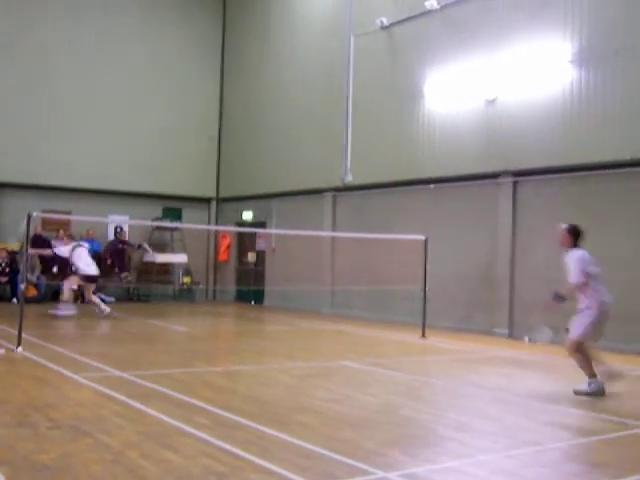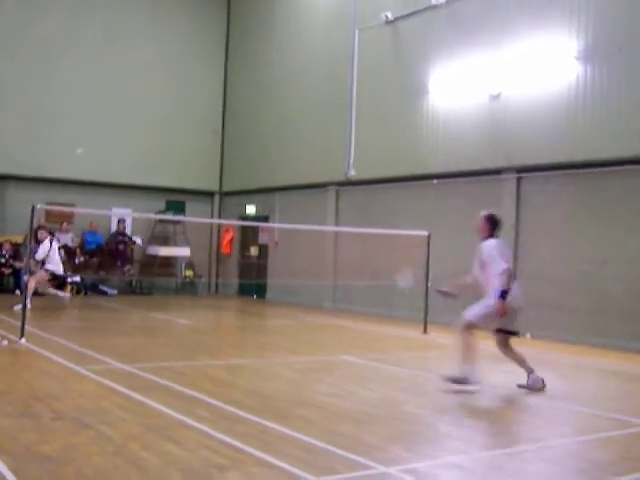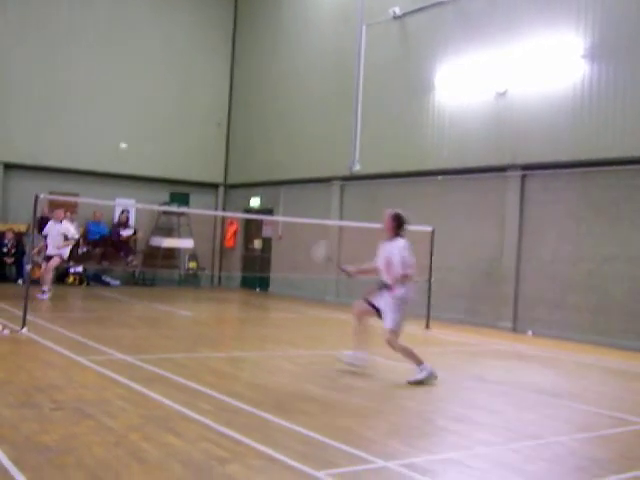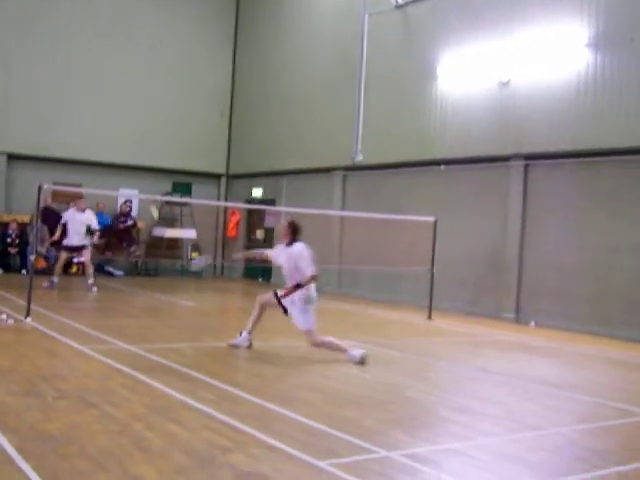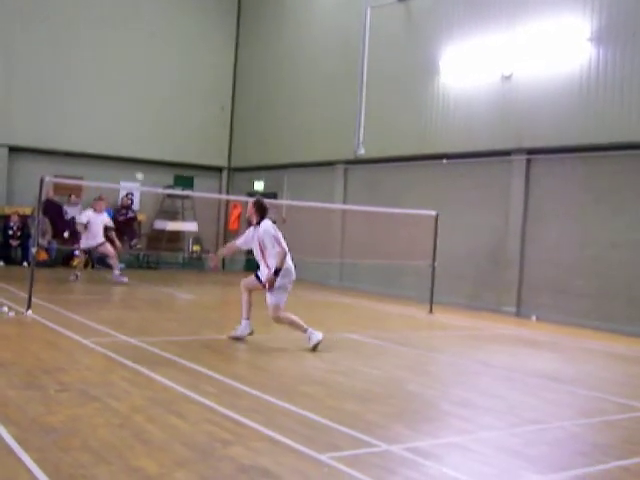
dt=0.3s
person 1, frame 1
left shoulder: (573, 257)
right shoulder: (578, 255)
left elbow: (580, 284)
left wrist: (558, 296)
left hip: (594, 307)
right hip: (588, 307)
left knee: (571, 346)
right knee: (573, 344)
left ankle: (596, 385)
right ankle: (604, 371)
person 1, frame 2
left shoulder: (489, 246)
right shoulder: (489, 246)
left elbow: (507, 271)
right elbow: (476, 276)
left wrist: (501, 298)
right wrist: (456, 285)
left hip: (500, 300)
right hip: (507, 301)
left knee: (465, 327)
right knee: (502, 345)
left ankle: (467, 374)
right ankle: (534, 379)
person 1, frame 3
left shoulder: (399, 246)
right shoulder: (386, 245)
left elbow: (406, 275)
right elbow: (378, 266)
left wrist: (383, 286)
right wrist: (357, 270)
left hip: (397, 297)
right hip: (386, 296)
left knee: (391, 340)
right knee: (358, 309)
left ankle: (425, 370)
right ankle: (358, 354)
person 1, frame 4
left shoulder: (299, 250)
right shoulder: (283, 248)
left elbow: (312, 276)
right elbow: (267, 254)
left wrist: (295, 287)
right wrist: (246, 254)
left hip: (302, 298)
right hip: (291, 296)
left knee: (313, 340)
right knee: (261, 300)
left ankle: (352, 353)
right ankle: (245, 338)
person 1, frame 5
left shoulder: (265, 229)
right shoulder: (253, 230)
left elbow: (283, 252)
right elbow: (236, 245)
left wrist: (275, 275)
right wrist: (218, 255)
left hip: (280, 274)
right hip: (268, 272)
left knee: (275, 315)
right knee: (245, 286)
left ankle: (311, 333)
right ankle: (245, 327)
